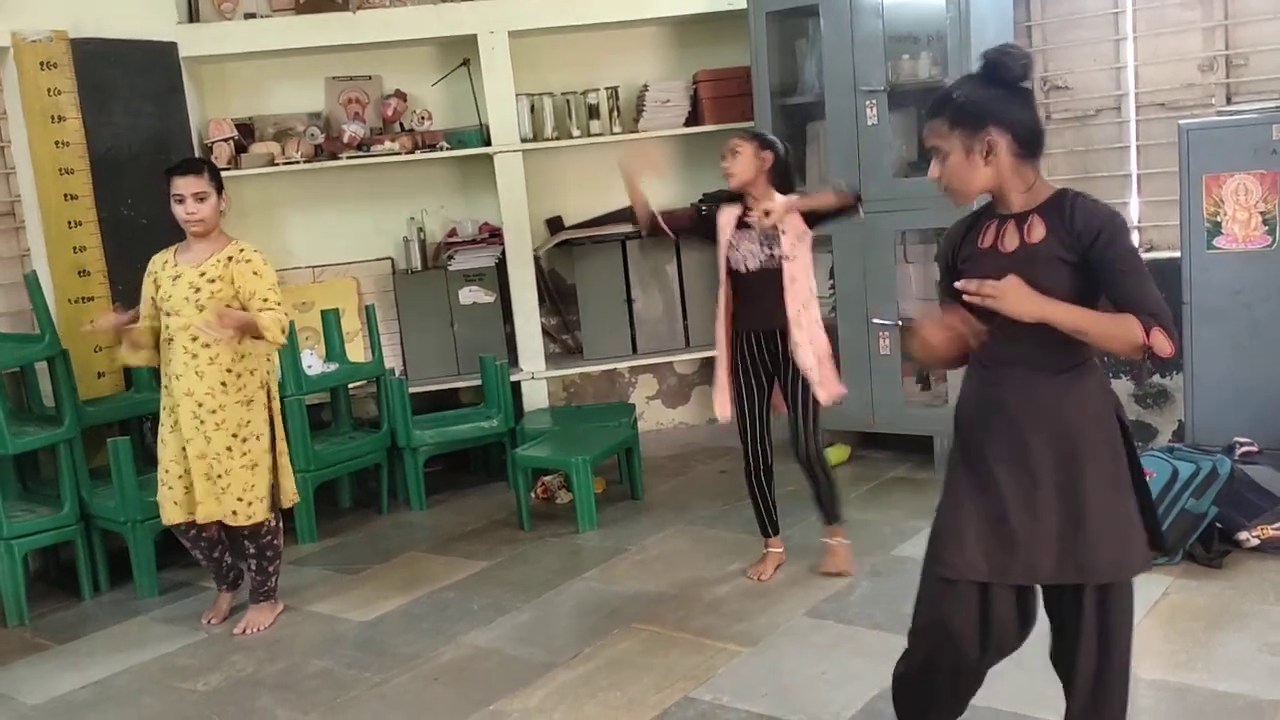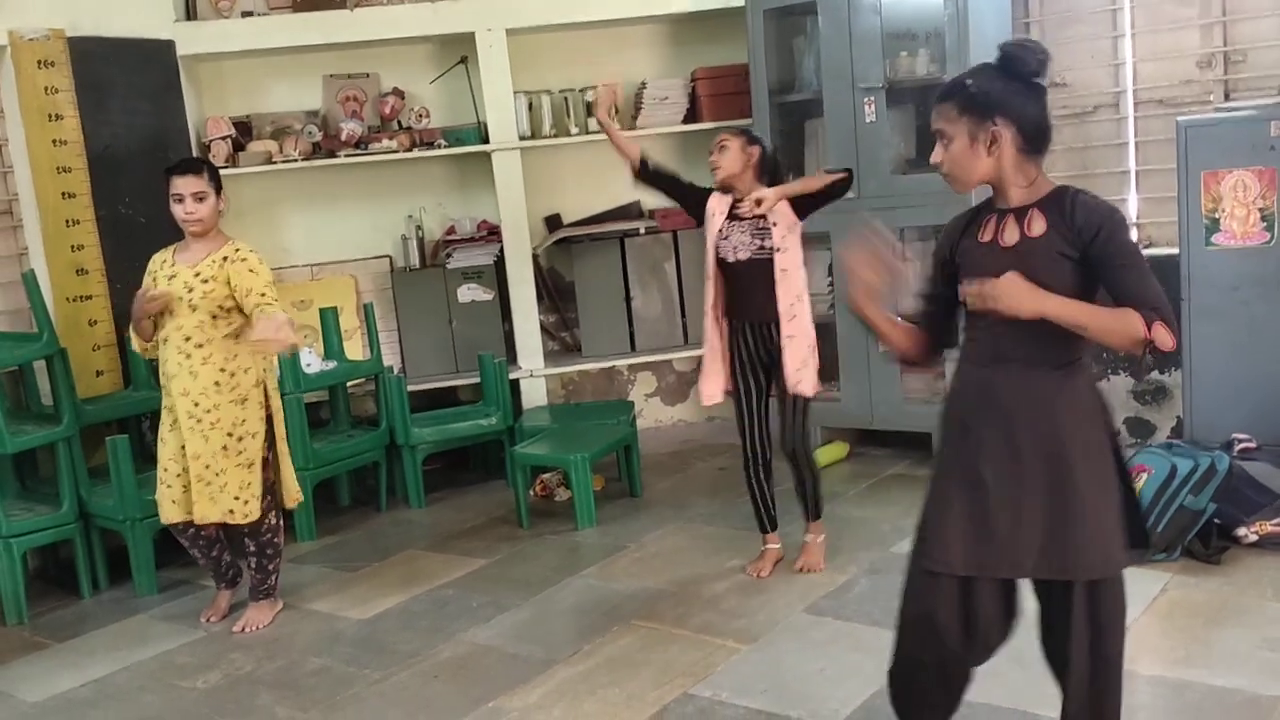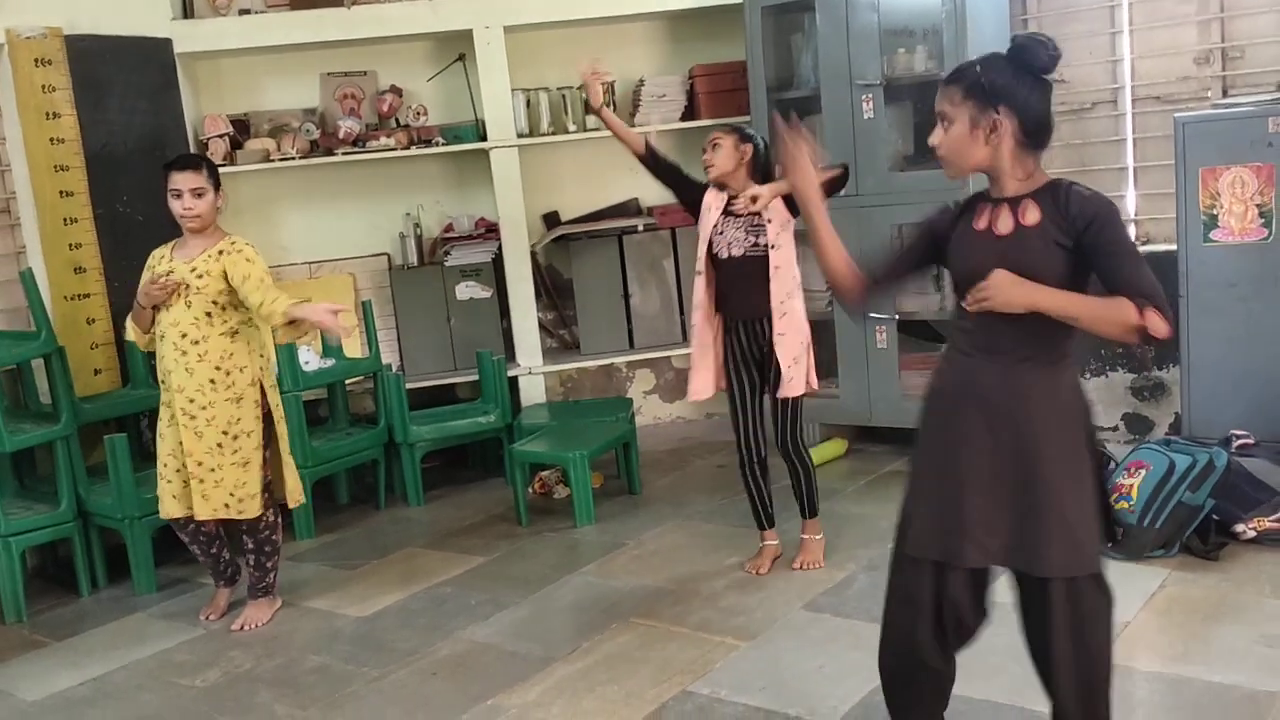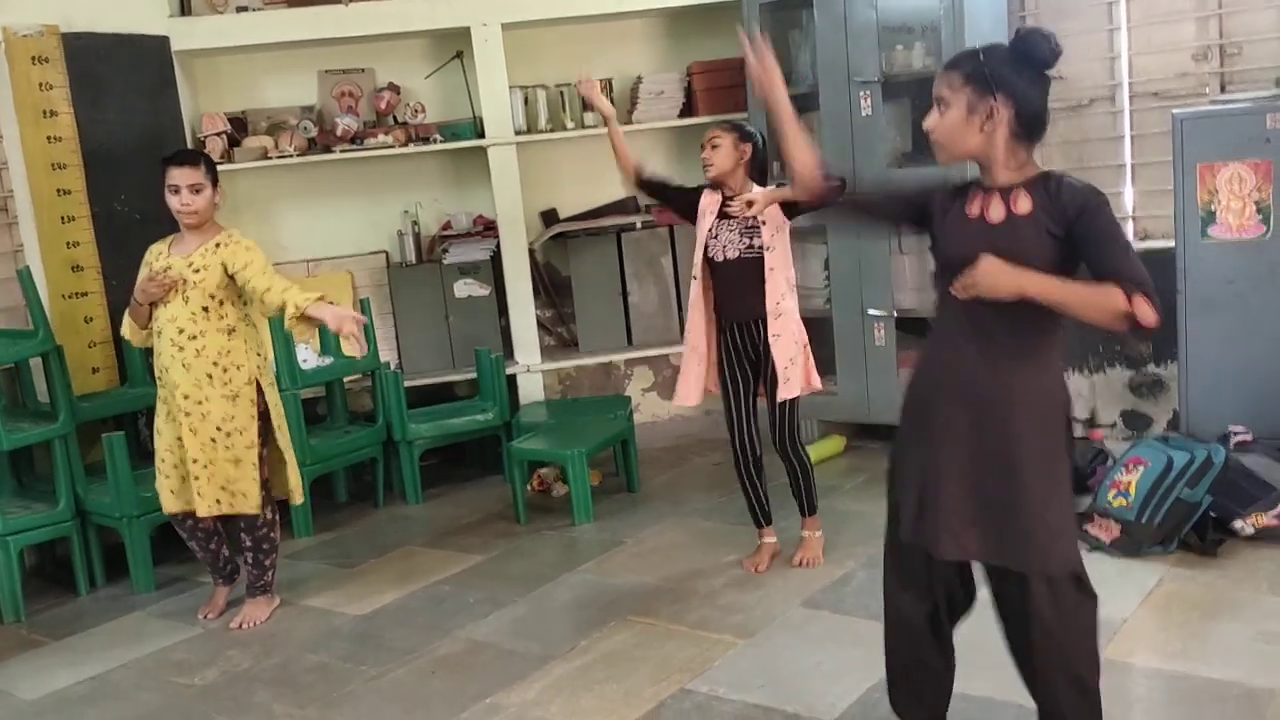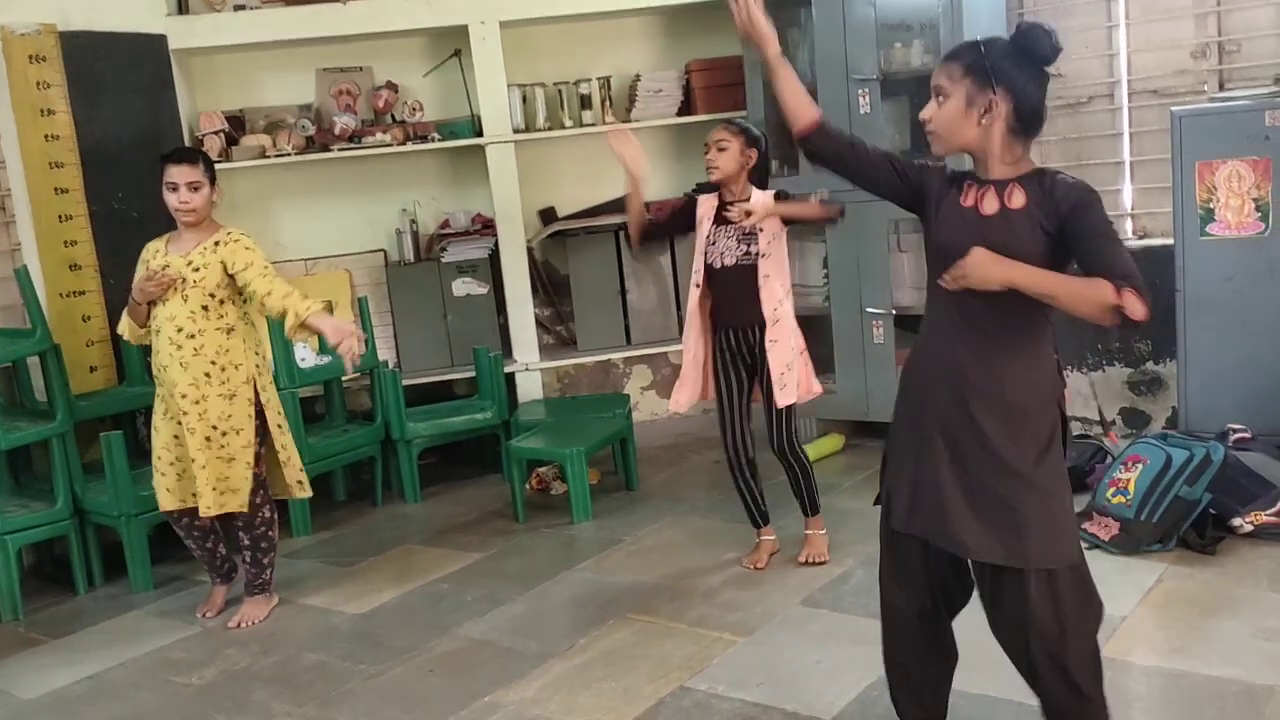
dt=0.1s
person 1, frame 1
left shoulder: (1086, 221)
right shoulder: (961, 241)
left elbow: (1157, 337)
left wrist: (1039, 307)
right wrist: (932, 338)
left hip: (1077, 448)
right hip: (987, 449)
left knee: (1092, 628)
right knee: (950, 619)
person 1, frame 2
left shoulder: (1086, 218)
right shoulder: (961, 234)
left elbow: (1159, 332)
right elbow: (919, 347)
left wrist: (1039, 301)
right wrist: (867, 304)
left hip: (1063, 447)
right hip: (975, 444)
left knee: (1084, 625)
right knee: (935, 616)
person 1, frame 3
left shoulder: (1081, 211)
right shoulder: (956, 221)
left elbow: (1153, 319)
right elbow: (858, 288)
left wrist: (1035, 295)
right wrist: (811, 205)
left hip: (1044, 438)
right hip: (956, 436)
left knee: (1067, 613)
right knee: (919, 611)
person 1, frame 4
left shoulder: (1070, 202)
right shoulder: (943, 202)
left elbow: (1140, 307)
left wrist: (1021, 280)
right wrist: (775, 91)
left hip: (1019, 431)
right hip: (936, 426)
left knee: (1045, 606)
right knee: (917, 600)
person 1, frame 5
left shoulder: (1064, 199)
right shoulder: (934, 190)
left elbow: (1129, 302)
right elbow: (821, 141)
left wrist: (1010, 272)
left hip: (1013, 428)
right hip: (927, 419)
left knee: (1040, 600)
right knee: (913, 596)
person 2, frame 1
left shoulder: (795, 213)
right shoulder: (725, 218)
left elbow: (850, 200)
right elbow: (658, 222)
left wrist: (790, 204)
right wrist: (633, 183)
left hip: (794, 343)
right hip: (746, 347)
left knee: (806, 448)
right knee: (755, 453)
left ankle: (836, 536)
right ankle: (772, 544)
person 2, frame 2
left shoulder: (787, 204)
right shoulder: (712, 205)
left elbow: (842, 177)
right elbow: (648, 171)
left wrist: (779, 192)
right wrist: (608, 124)
left hip: (785, 333)
right hip: (739, 337)
left knee: (794, 440)
right knee: (754, 445)
left ankle: (814, 534)
right ankle: (771, 541)
person 2, frame 3
left shoulder: (780, 200)
right shoulder: (707, 202)
left elbow: (837, 173)
right elbow: (650, 156)
left wrist: (776, 190)
right wrist: (602, 108)
left hip: (780, 332)
right hip: (735, 338)
left knee: (788, 440)
right knee: (748, 445)
left ankle: (812, 532)
right ankle: (768, 539)
person 2, frame 4
left shoulder: (776, 202)
right shoulder: (702, 203)
left elbow: (828, 184)
right elbow: (638, 177)
right wrist: (606, 115)
left hip: (775, 333)
right hip: (728, 337)
left knee: (785, 438)
right knee: (742, 444)
left ankle: (811, 529)
right ankle: (766, 536)
person 2, frame 5
left shoulder: (772, 203)
right shoulder: (698, 209)
left elbow: (833, 210)
right elbow: (639, 237)
left wrist: (767, 213)
right wrist: (634, 173)
left hip: (771, 335)
right hip: (723, 339)
left knee: (784, 441)
right knee: (734, 445)
left ankle: (815, 528)
right ankle: (765, 534)
person 3, frame 1
left shoulder: (243, 259)
right shoulder: (160, 265)
left elbow: (275, 319)
right elbow: (146, 345)
left wrist: (241, 322)
right wrist: (124, 331)
left hip: (238, 401)
right hip: (182, 406)
left knee: (249, 498)
right knee: (185, 508)
left ankle: (266, 596)
right ankle: (228, 583)
person 3, frame 2
left shoulder: (239, 259)
right shoulder: (159, 263)
left elbow: (267, 307)
right elbow: (149, 343)
left wrist: (272, 324)
right wrist: (140, 316)
left hip: (236, 402)
right hip: (181, 408)
left knee: (248, 497)
right knee: (181, 507)
left ankle: (265, 593)
right ankle: (226, 582)
person 3, frame 3
left shoulder: (233, 254)
right shoulder: (158, 259)
left elbow: (266, 299)
right elbow: (143, 336)
left wrist: (310, 313)
right wrist: (142, 303)
left hip: (232, 398)
right hip: (178, 403)
left knee: (248, 493)
right knee: (182, 503)
left ankle: (264, 592)
right ankle: (225, 579)
person 3, frame 4
left shoulder: (233, 248)
right shoulder: (155, 256)
left elbow: (271, 286)
right elbow: (138, 334)
left wrist: (326, 311)
right wrist: (140, 300)
left hip: (230, 394)
right hip: (175, 400)
left knee: (246, 490)
right knee: (182, 499)
left ankle: (262, 590)
right ankle: (223, 578)
person 3, frame 5
left shoulder: (231, 245)
right shoulder: (153, 253)
left elbow: (271, 289)
right elbow: (137, 331)
left wrist: (325, 322)
right wrist: (138, 299)
left hip: (229, 393)
right hip: (174, 398)
left knee: (247, 490)
right knee: (179, 498)
left ankle: (260, 589)
right ankle: (222, 577)
